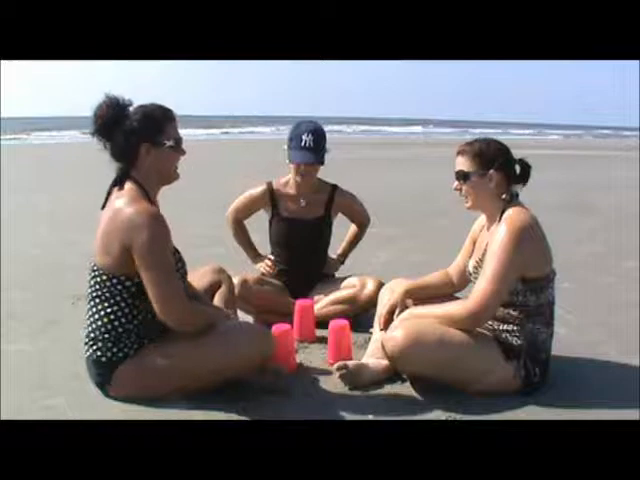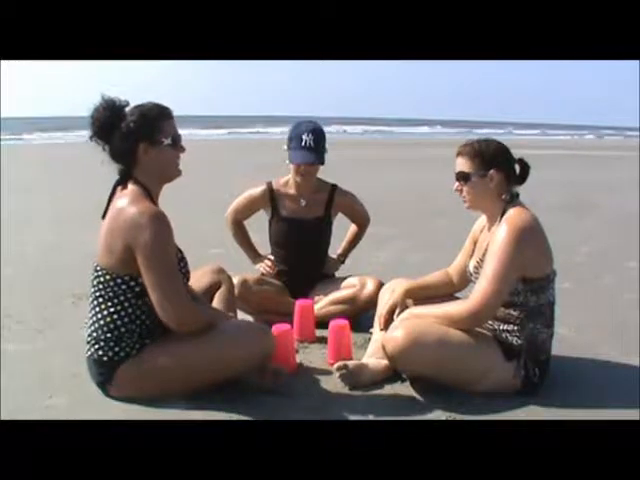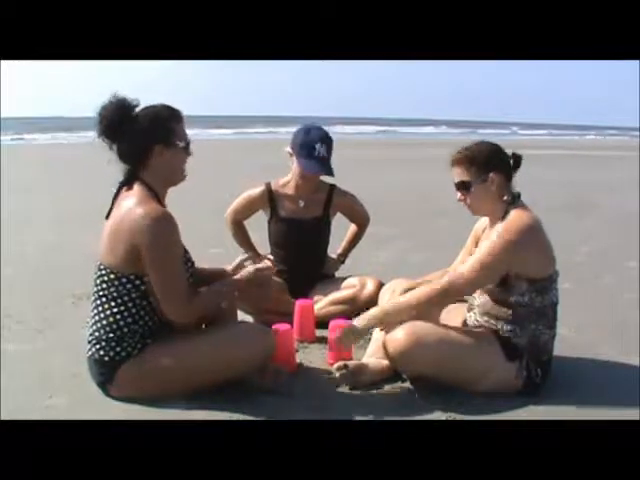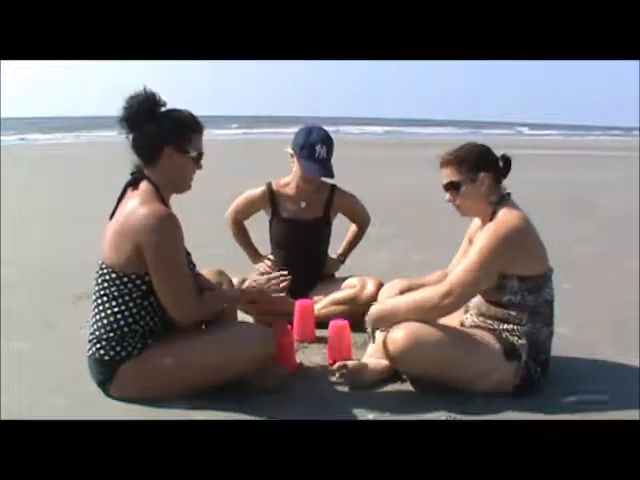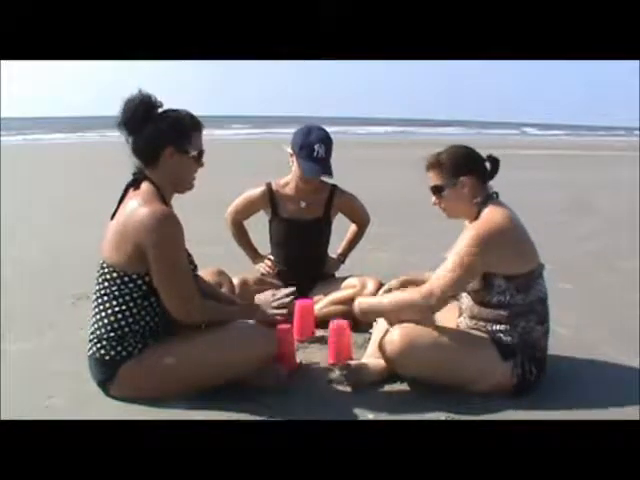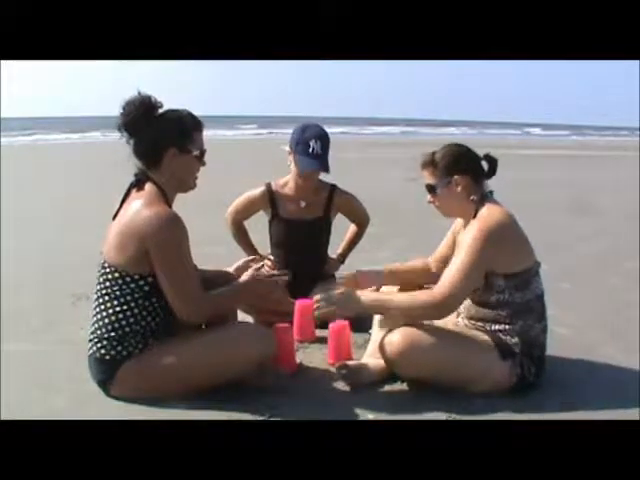
dt=0.4s
person 1, frame 1
left shoulder: (125, 197)
right shoulder: (143, 217)
left elbow: (171, 283)
right elbow: (177, 315)
left wrist: (218, 317)
right wrist: (222, 318)
left hip: (121, 345)
right hip: (124, 366)
left knee: (217, 276)
right knee: (258, 341)
left ankle: (221, 359)
person 1, frame 2
left shoulder: (129, 198)
right shoulder: (146, 217)
left elbow: (169, 287)
right elbow: (179, 317)
left wrist: (219, 319)
right wrist: (222, 318)
left hip: (121, 346)
right hip: (125, 365)
left knee: (216, 276)
right knee: (258, 340)
left ankle: (222, 359)
person 1, frame 3
left shoulder: (132, 197)
right shoulder: (153, 218)
right elbow: (182, 312)
left wrist: (228, 278)
right wrist: (237, 284)
left hip: (120, 347)
right hip: (126, 366)
left knee: (218, 283)
right knee: (260, 341)
left ankle: (223, 358)
person 1, frame 4
left shoulder: (138, 197)
right shoulder: (156, 218)
left elbow: (185, 280)
right elbow: (186, 312)
left wrist: (238, 294)
right wrist: (244, 294)
left hip: (123, 348)
right hip: (127, 366)
left knee: (217, 279)
right knee: (260, 342)
left ankle: (225, 359)
person 1, frame 5
left shoulder: (140, 198)
right shoulder: (157, 218)
left elbow: (184, 284)
right elbow: (188, 311)
left wrist: (240, 305)
right wrist: (248, 313)
left hip: (124, 348)
right hip: (127, 365)
left knee: (218, 278)
right knee: (262, 341)
left ankle: (224, 361)
person 1, frame 6
left shoulder: (141, 198)
right shoulder: (161, 220)
right elbow: (192, 310)
left wrist: (231, 277)
right wrist: (245, 290)
left hip: (123, 348)
right hip: (127, 366)
left knee: (219, 285)
right knee: (260, 341)
left ankle: (221, 361)
person 2, frame 1
left shoulder: (513, 227)
right shoulder: (487, 221)
left elbow: (475, 313)
right elbow: (454, 277)
left wrist: (413, 313)
right wrist: (404, 290)
left hip: (516, 359)
right hip: (487, 330)
left knee: (401, 338)
right knee: (394, 289)
left ankle: (385, 364)
right ankle: (375, 363)
person 2, frame 2
left shoulder: (514, 227)
right shoulder: (488, 221)
left elbow: (475, 312)
right elbow: (454, 277)
left wrist: (412, 314)
right wrist: (404, 290)
left hip: (516, 359)
right hip: (487, 330)
left knee: (401, 338)
right knee: (394, 289)
left ankle: (385, 364)
right ankle: (375, 363)
person 2, frame 3
left shoulder: (513, 230)
right shoulder: (491, 221)
left elbow: (446, 289)
right elbow: (454, 278)
left wrist: (371, 318)
right wrist: (401, 295)
left hip: (518, 357)
left knee: (403, 339)
right knee: (398, 289)
left ankle: (383, 363)
right ankle: (376, 363)
person 2, frame 4
left shoulder: (504, 230)
right shoulder: (484, 221)
left elbow: (447, 298)
right elbow: (450, 279)
left wrist: (382, 313)
right wrist: (401, 290)
left hip: (516, 359)
left knee: (403, 340)
right knee: (395, 291)
left ankle: (384, 365)
right ankle: (376, 363)
person 2, frame 5
left shoulder: (487, 230)
right shoulder: (486, 217)
left elbow: (429, 301)
right elbow: (447, 282)
left wrist: (367, 306)
right wrist: (411, 281)
left hip: (513, 358)
left knee: (399, 342)
right knee: (397, 294)
left ankle: (379, 363)
right ankle: (375, 363)
person 2, frame 6
left shoulder: (487, 227)
right shoulder: (469, 219)
left elbow: (440, 303)
right elbow: (431, 268)
left wrist: (359, 302)
right wrist: (377, 275)
left hip: (510, 356)
left knee: (399, 343)
right knee: (393, 295)
left ankle: (382, 366)
right ankle: (374, 363)
person 3, frame 1
left shoulder: (337, 198)
right shoulder: (268, 194)
left elbow: (362, 221)
right elbow: (233, 217)
left wrist: (340, 258)
right wrist: (256, 257)
left hip: (319, 286)
right hip: (278, 286)
left knee: (373, 288)
right knee: (236, 287)
left ankle: (285, 318)
right ankle: (329, 311)
person 3, frame 2
left shoulder: (336, 197)
right shoulder: (267, 194)
left elbow: (362, 221)
right elbow: (233, 217)
left wrist: (340, 258)
right wrist: (256, 258)
left hip: (319, 286)
right hip: (278, 286)
left knee: (373, 289)
right knee: (237, 287)
left ankle: (279, 317)
right ankle: (331, 311)
person 3, frame 3
left shoulder: (335, 197)
right shoulder: (267, 195)
left elbow: (362, 221)
right elbow: (233, 218)
left wrist: (340, 257)
right wrist: (255, 258)
left hip: (319, 285)
right hip: (278, 285)
left knee: (373, 289)
left ankle: (287, 317)
right ankle: (331, 311)
person 3, frame 4
left shoulder: (336, 198)
right shoulder: (267, 195)
left elbow: (363, 221)
right elbow: (233, 217)
left wrist: (340, 258)
right wrist: (256, 258)
left hip: (320, 286)
left knee: (373, 288)
left ankle: (286, 316)
right ankle: (328, 311)
person 3, frame 5
left shoulder: (339, 198)
right shoulder: (266, 196)
left elbow: (362, 222)
right elbow: (233, 218)
left wrist: (339, 259)
right wrist: (257, 260)
left hip: (321, 285)
left knee: (372, 288)
person 3, frame 6
left shoulder: (335, 198)
right shoulder: (267, 195)
left elbow: (362, 221)
right elbow: (233, 217)
left wrist: (339, 258)
right wrist: (255, 257)
left hip: (319, 285)
left ankle: (290, 318)
